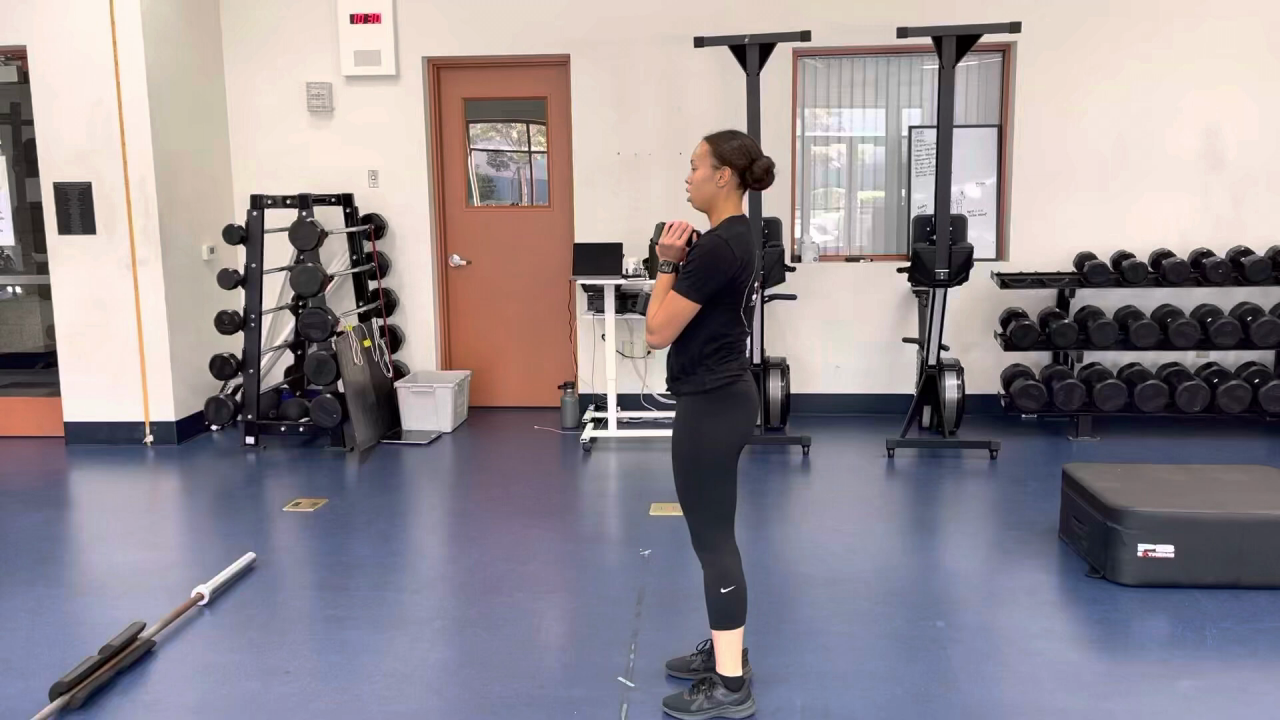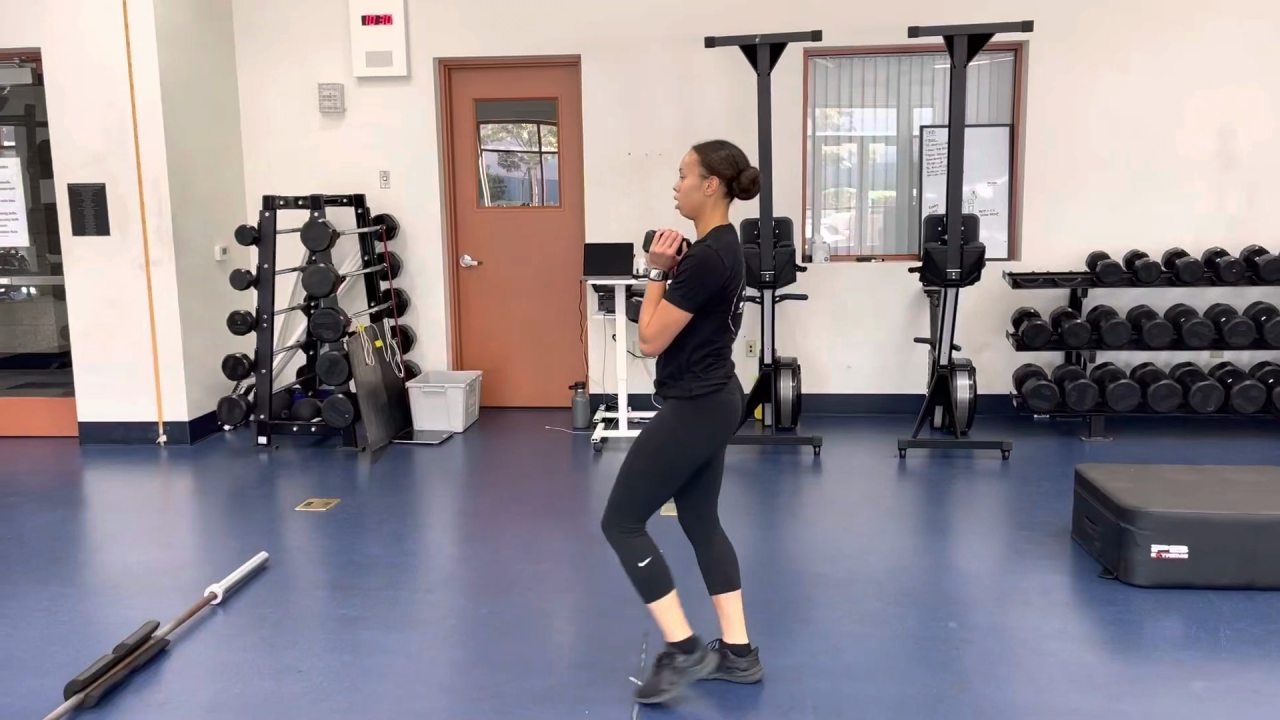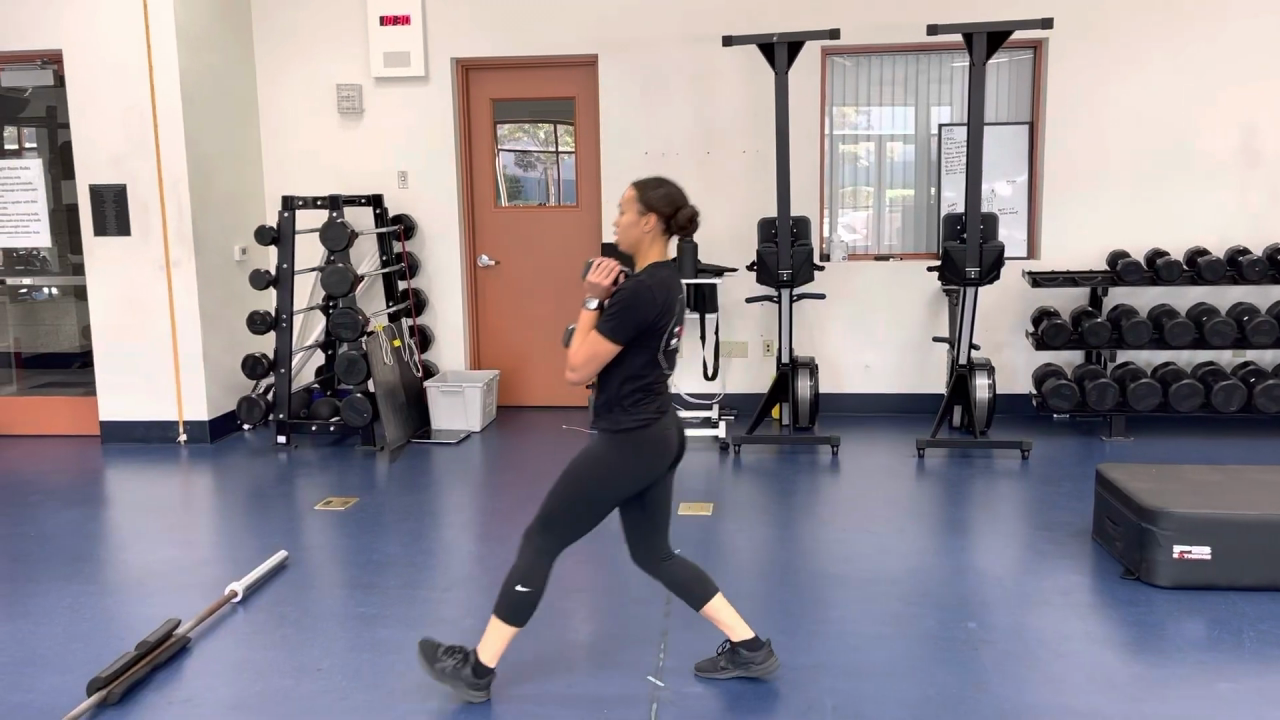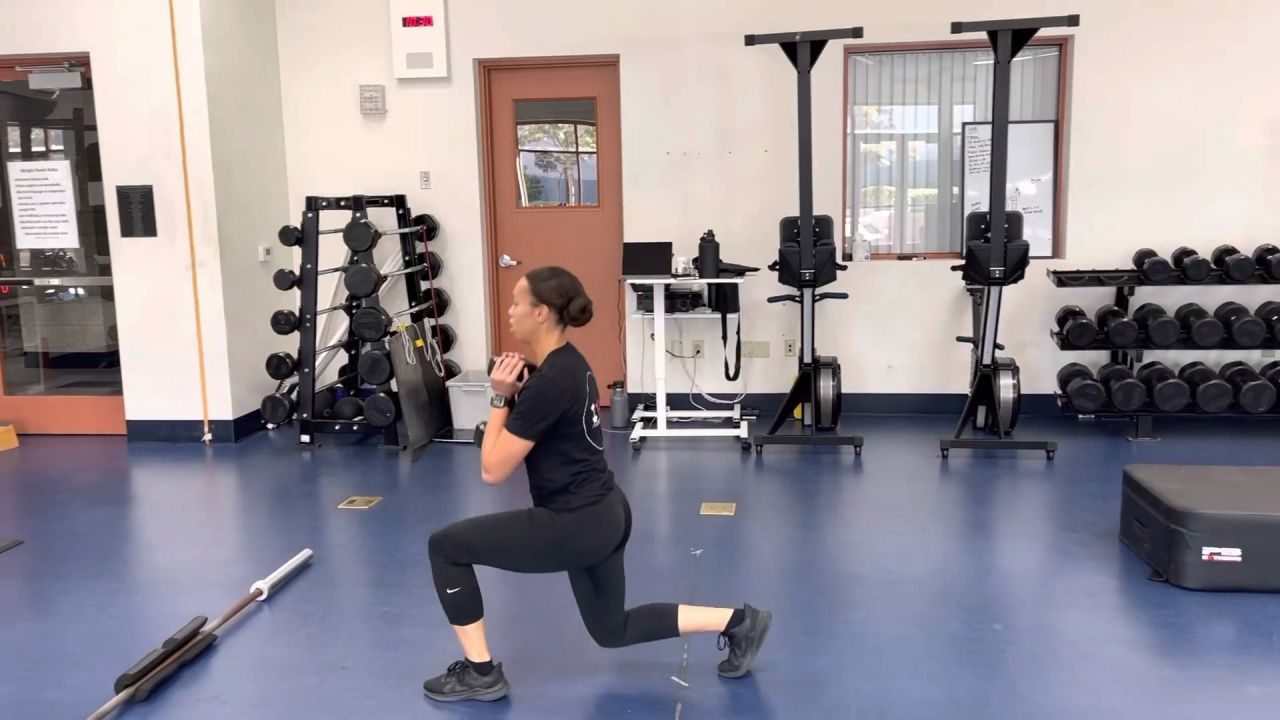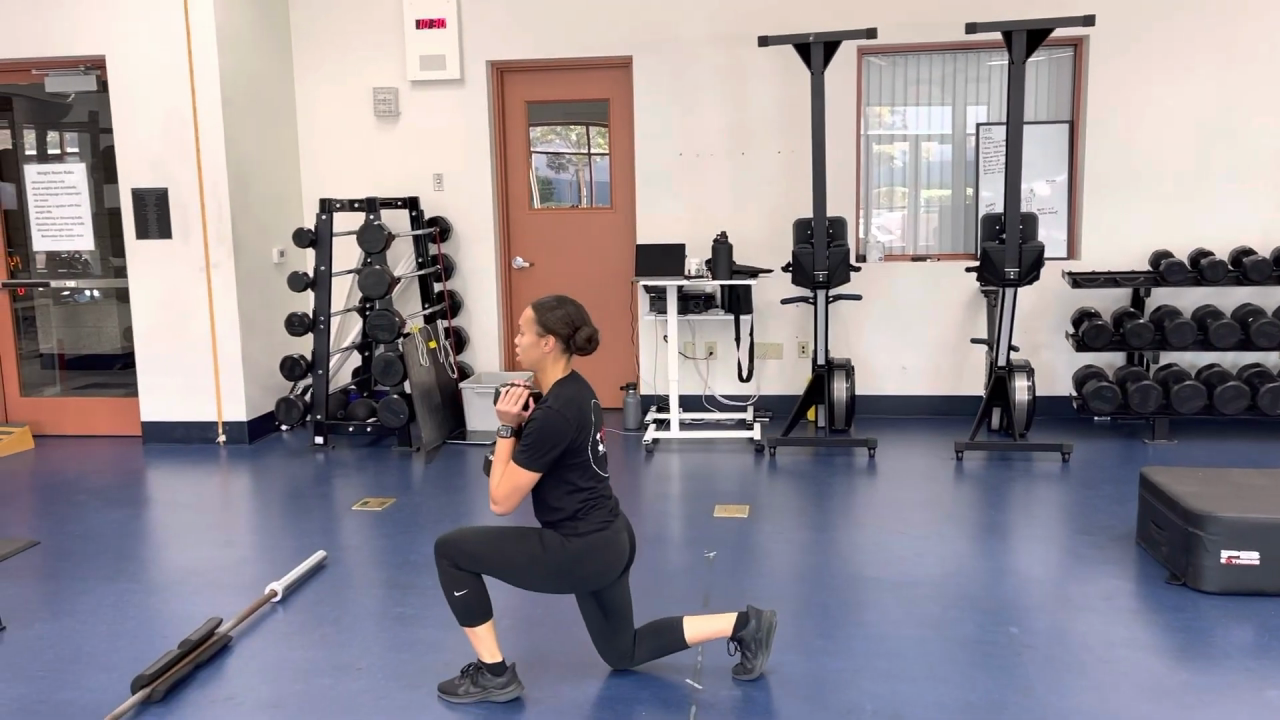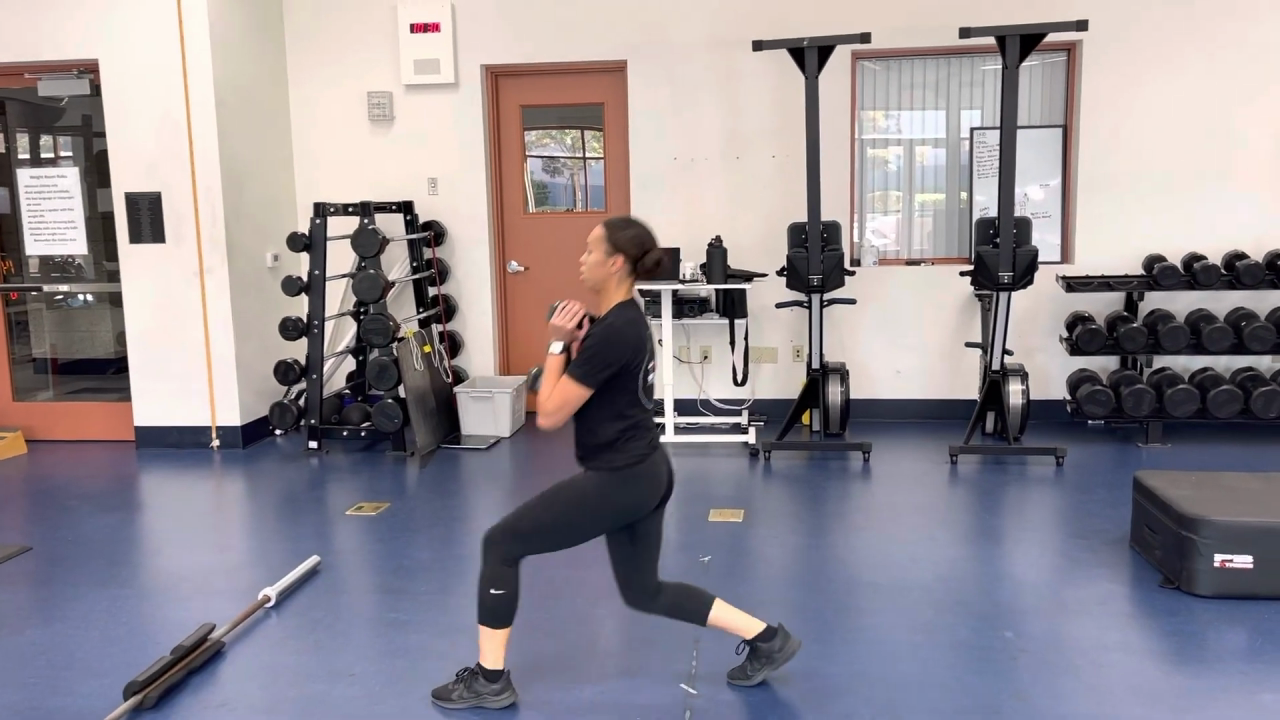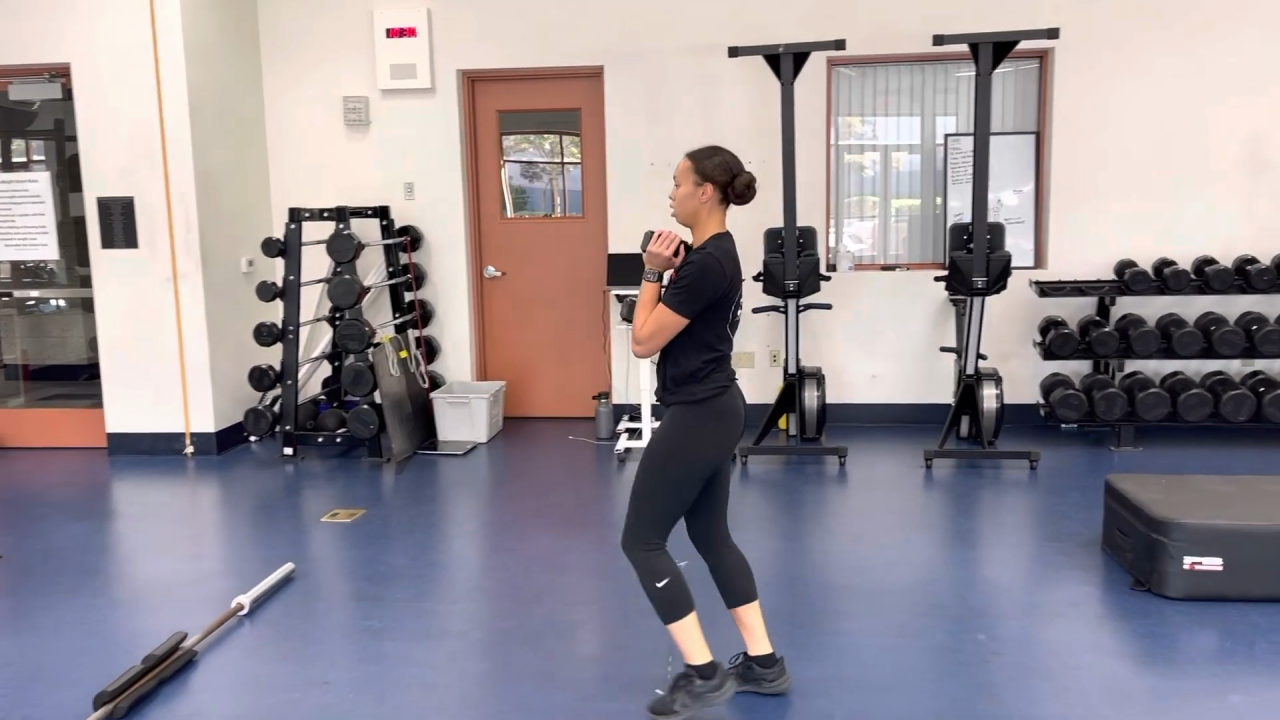
dt=0.5s
person 1, frame 1
left shoulder: (718, 246)
right shoulder: (735, 237)
left elbow: (658, 331)
left wrist: (667, 264)
right wrist: (681, 262)
left hip: (711, 405)
right hip: (726, 396)
left knee: (711, 538)
right knee: (713, 529)
right ankle: (724, 654)
person 1, frame 2
left shoulder: (708, 255)
right shoulder: (720, 246)
left elbow: (651, 339)
left wrist: (657, 272)
right wrist: (668, 270)
left hip: (694, 408)
right hip: (713, 401)
left knee: (622, 522)
right knee: (700, 522)
left ankle: (684, 649)
right ankle: (738, 651)
person 1, frame 3
left shoulder: (640, 291)
right shoulder: (662, 281)
left elbow: (576, 369)
left wrist: (593, 302)
right wrist: (606, 299)
left hip: (628, 442)
right hip: (658, 436)
left knee: (541, 542)
right knee: (652, 553)
left ankle: (478, 668)
right ankle: (748, 645)
person 1, frame 4
left shoulder: (549, 382)
right shoulder: (567, 364)
left elbow: (494, 470)
left wrist: (500, 398)
right wrist: (514, 396)
left hip: (575, 524)
right hip: (605, 515)
left knee: (445, 546)
right knee: (612, 628)
left ankle: (480, 671)
right ankle: (738, 623)
person 1, frame 5
left shoulder: (555, 413)
right shoulder: (573, 391)
left elbow: (502, 501)
left wrist: (507, 429)
right wrist: (521, 425)
left hip: (581, 549)
right hip: (607, 541)
left knee: (451, 550)
right knee: (622, 652)
left ankle: (493, 673)
right ankle: (746, 625)
person 1, frame 6
left shoulder: (613, 331)
right shoulder: (625, 319)
left elbow: (550, 415)
right elbow: (578, 390)
left wrist: (559, 345)
right wrist: (575, 345)
left hip: (619, 480)
right hip: (645, 474)
left knee: (501, 545)
right knee: (644, 591)
left ankle: (490, 679)
right ankle: (766, 638)
person 1, frame 7
left shoulder: (707, 262)
right shoulder: (714, 252)
left elbow: (644, 341)
right elbow: (672, 324)
left wrist: (652, 272)
right wrist: (669, 272)
left hip: (696, 415)
right hip: (715, 409)
left knee: (642, 540)
right knee: (710, 535)
left ankle: (704, 672)
right ankle: (763, 662)
